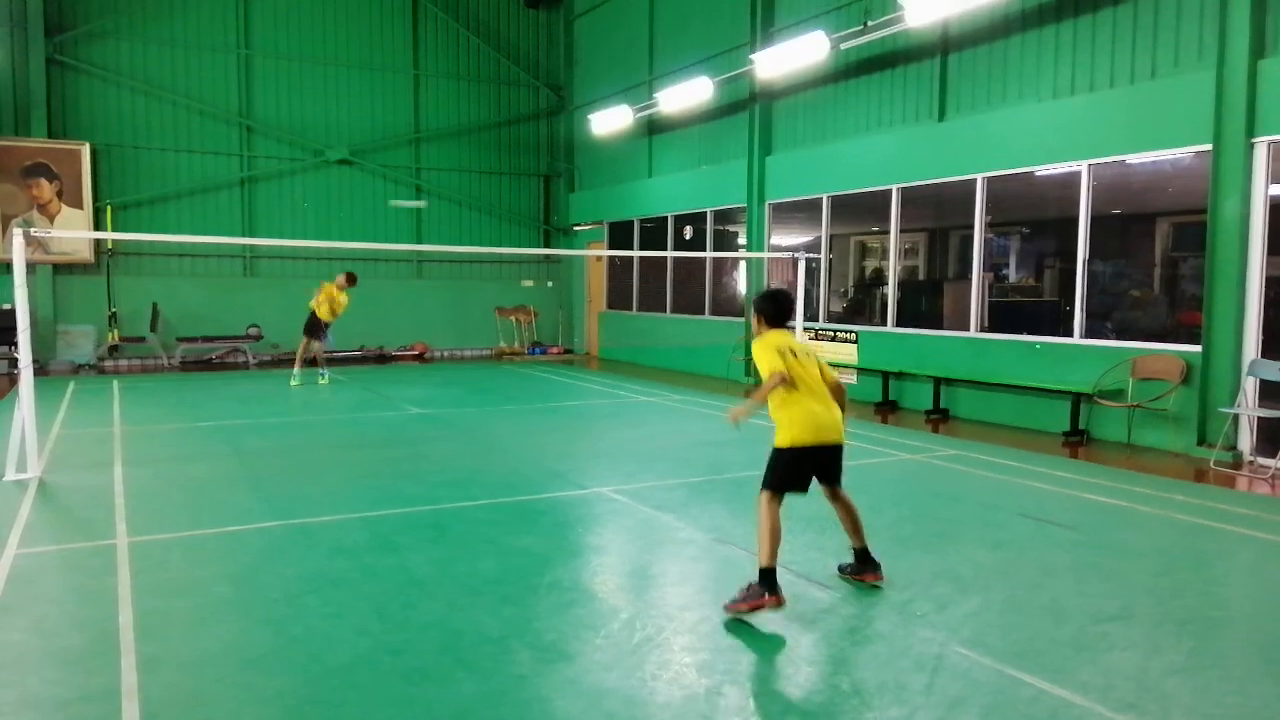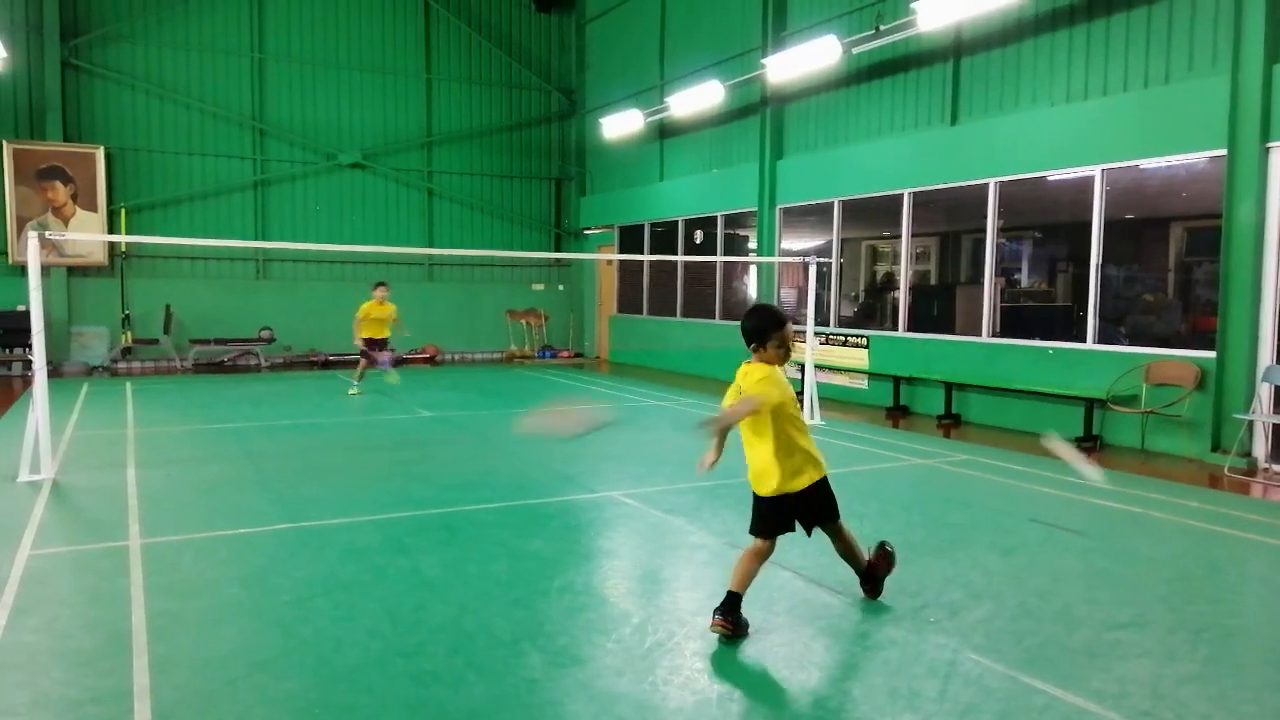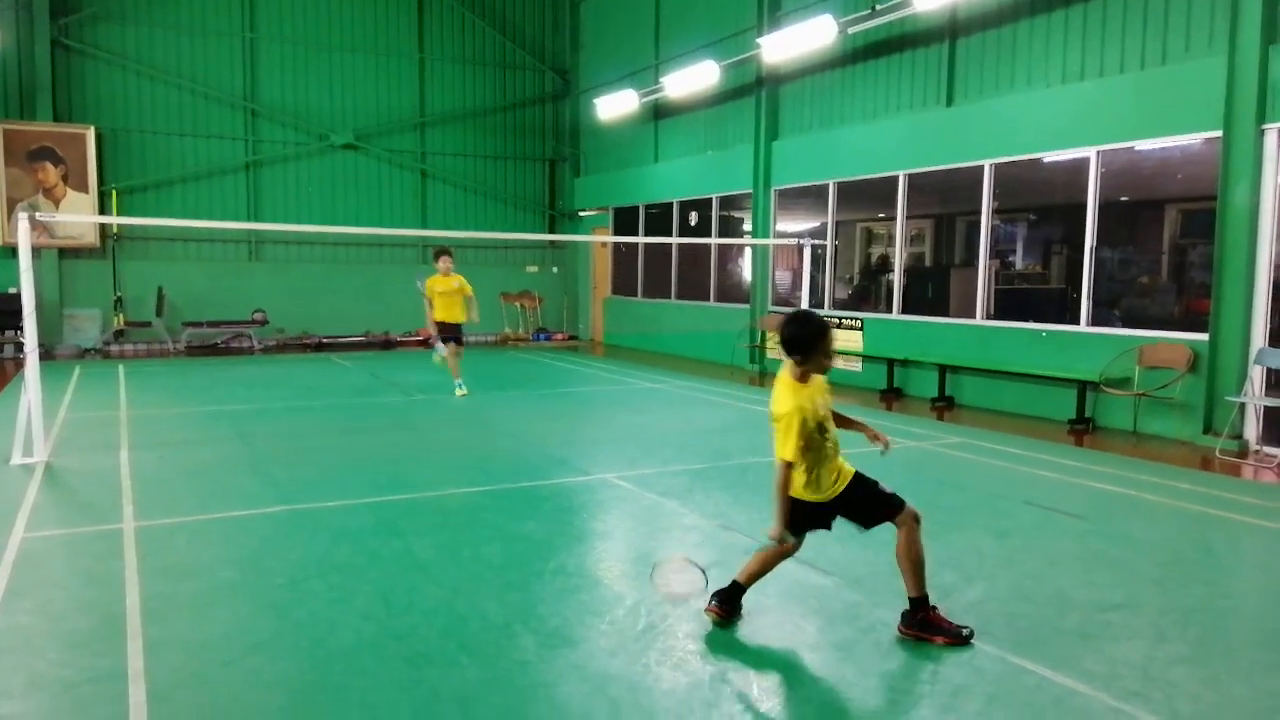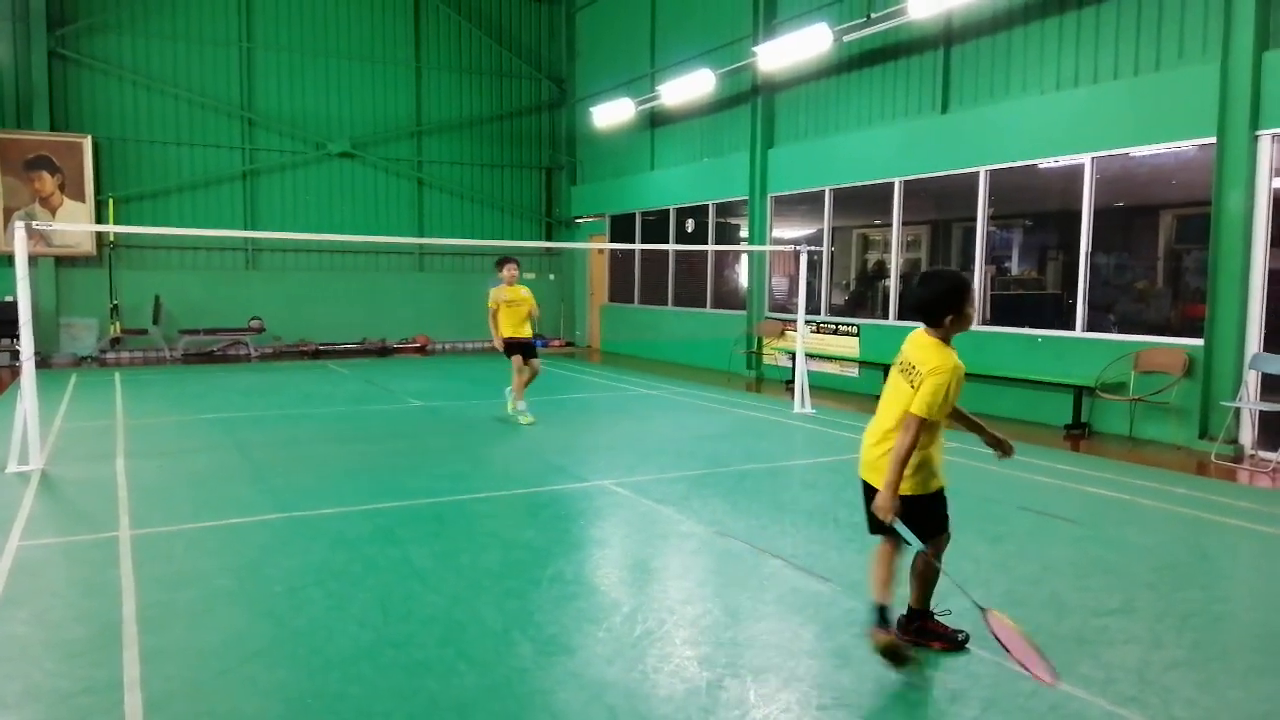
dt=0.5s
person 1, frame 1
left shoulder: (764, 344)
right shoulder: (803, 347)
left elbow: (779, 377)
right elbow: (837, 387)
left wrist: (748, 407)
right wrist: (839, 417)
left hip: (799, 434)
right hip: (830, 430)
left knee: (769, 499)
right knee: (834, 491)
left ankle: (766, 586)
right ankle: (865, 562)
person 1, frame 2
left shoulder: (745, 373)
right shoulder: (767, 377)
left elbow: (727, 414)
right elbow: (752, 404)
left wrist: (715, 451)
left hip: (768, 478)
right hip: (802, 474)
left knee: (761, 544)
right knee: (834, 529)
left ankle: (727, 611)
right ankle: (869, 579)
person 1, frame 3
left shoulder: (809, 376)
right shoulder: (792, 407)
right elbow: (786, 464)
left wrist: (865, 429)
right wrist: (781, 520)
left hip: (834, 472)
right hip: (817, 484)
left knee: (790, 542)
right knee: (907, 519)
left ankle: (726, 598)
right ankle: (918, 615)
person 1, frame 4
left shoulder: (915, 341)
right shoulder: (946, 364)
right elbow: (912, 427)
left wrist: (986, 433)
right wrist: (891, 489)
left hip: (875, 460)
right hip: (908, 471)
left knee: (889, 540)
right knee: (934, 542)
left ankle: (883, 618)
right ankle: (918, 621)
